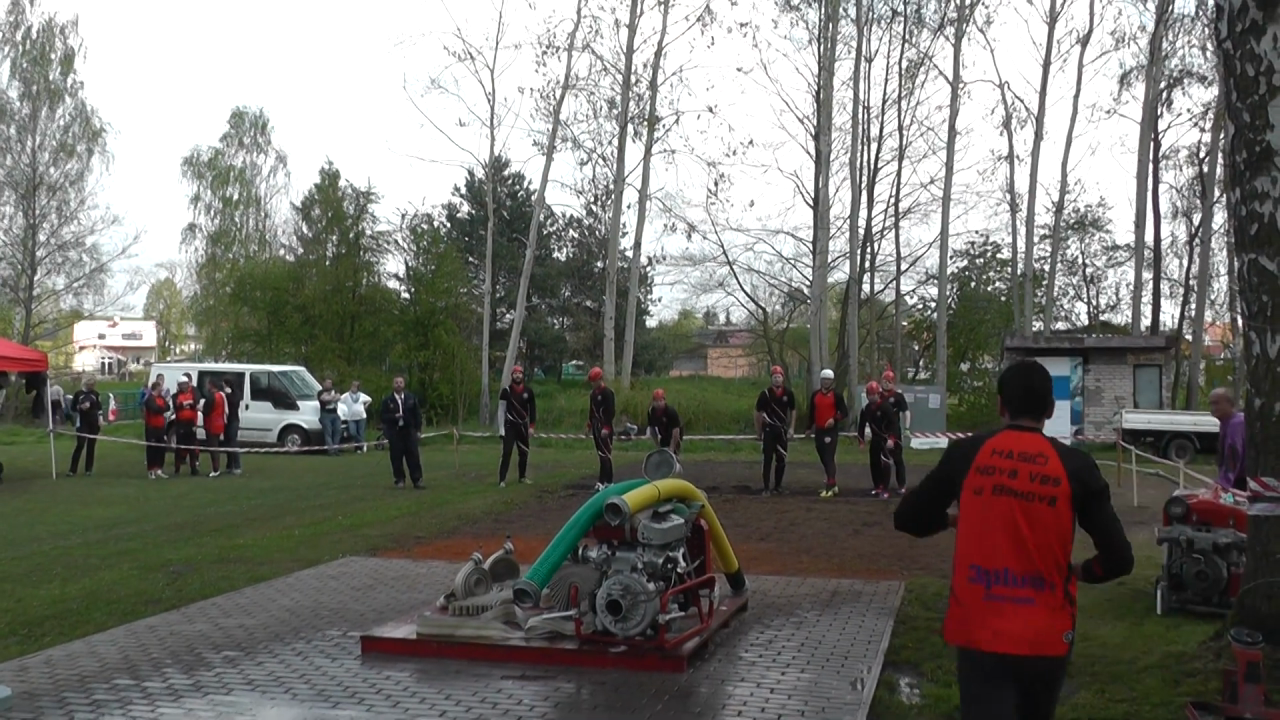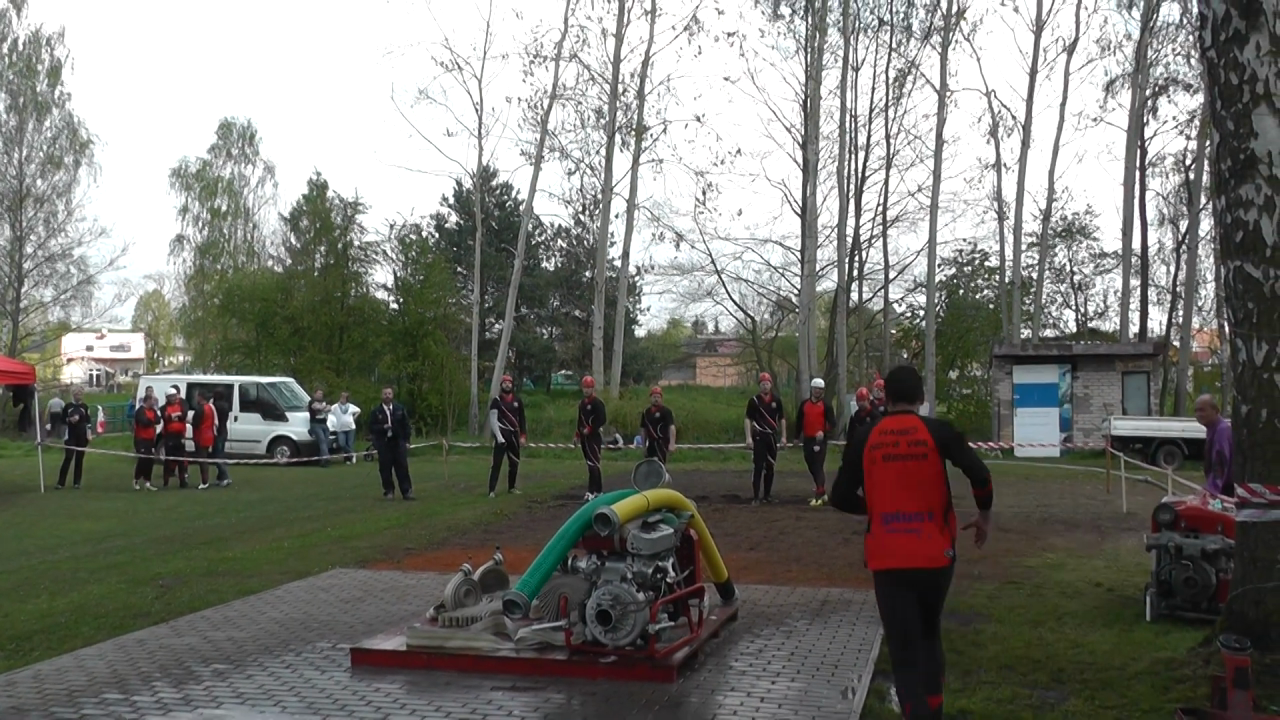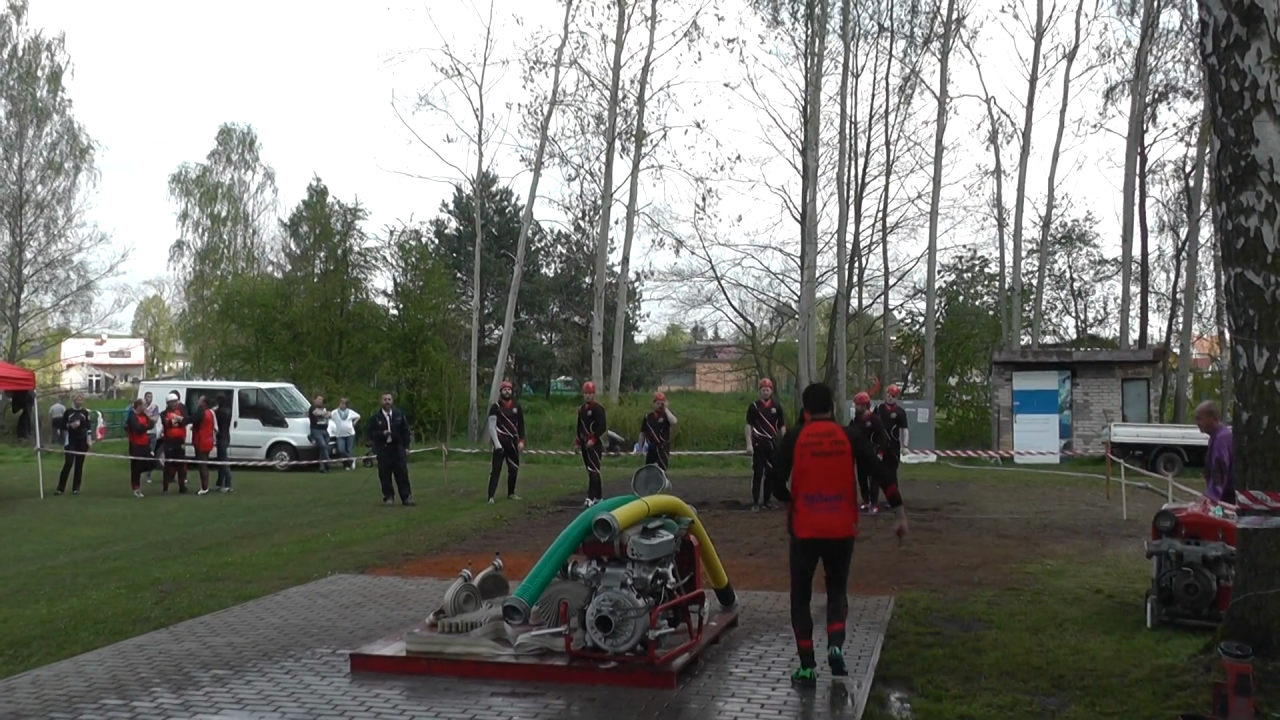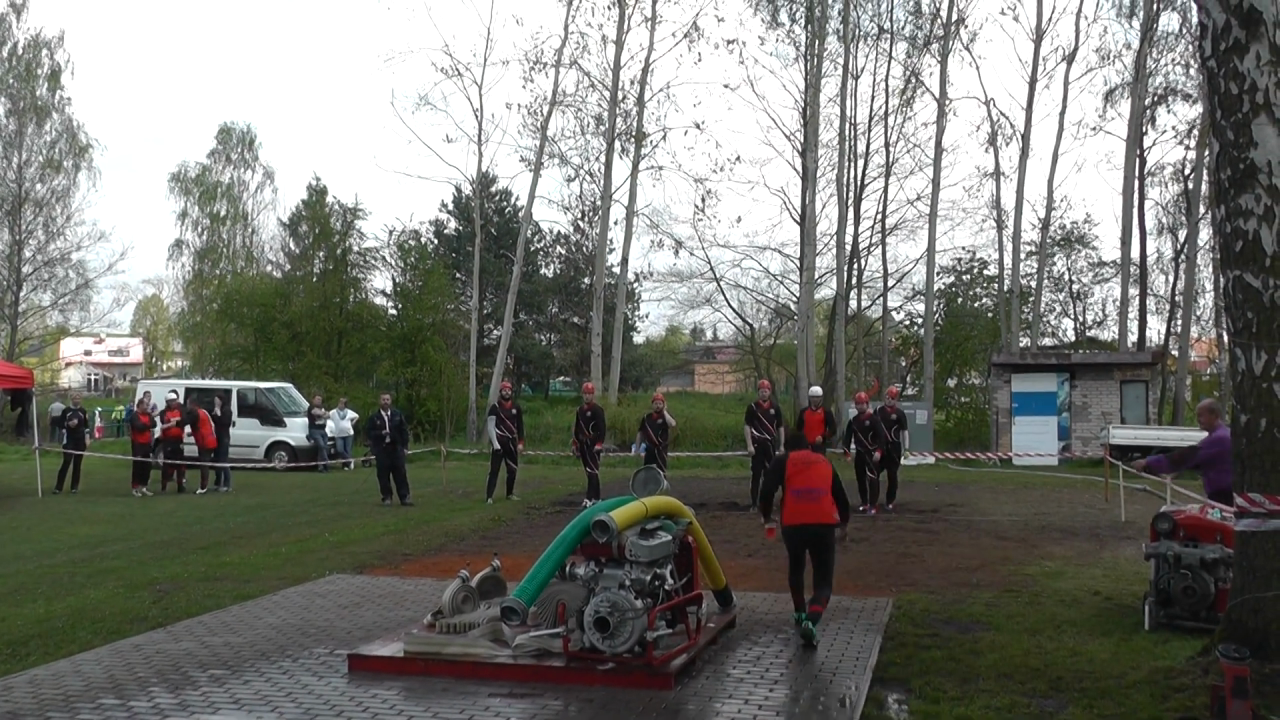
dt=0.7s
person 1, frame 1
left shoulder: (966, 455)
right shoulder: (1075, 466)
left elbow: (907, 518)
right elbow: (1119, 559)
left hip: (980, 636)
right hip: (1049, 640)
person 1, frame 2
left shoulder: (865, 438)
right shoulder: (940, 431)
left elbow: (840, 497)
right elbow: (980, 476)
right wrist: (984, 516)
left hip: (888, 561)
right hip: (936, 557)
left knee: (904, 654)
right knee: (928, 636)
person 1, frame 3
left shoulder: (793, 438)
right shoulder: (851, 437)
left elbow: (775, 482)
right elbow: (881, 473)
right wrist: (899, 513)
left hip: (804, 529)
right hip: (842, 529)
left knee: (800, 597)
right knee: (837, 592)
left ankle: (807, 668)
right ankle: (836, 648)
person 1, frame 4
left shoulder: (783, 461)
right shoulder: (825, 462)
left elbow: (766, 493)
right elbow: (841, 500)
left wrist: (767, 517)
right wrist: (843, 525)
left hip: (793, 524)
right hip: (824, 525)
left knee: (796, 566)
right knee: (823, 584)
left ankle: (800, 613)
right ankle: (809, 621)
